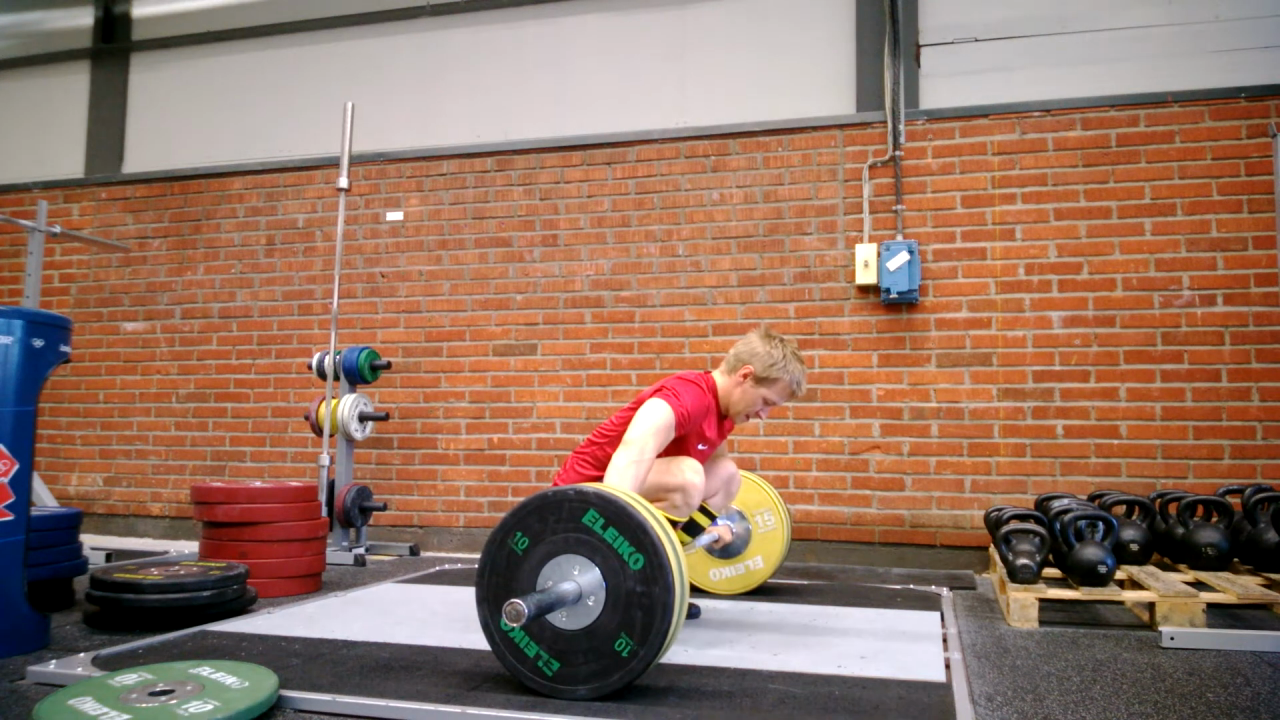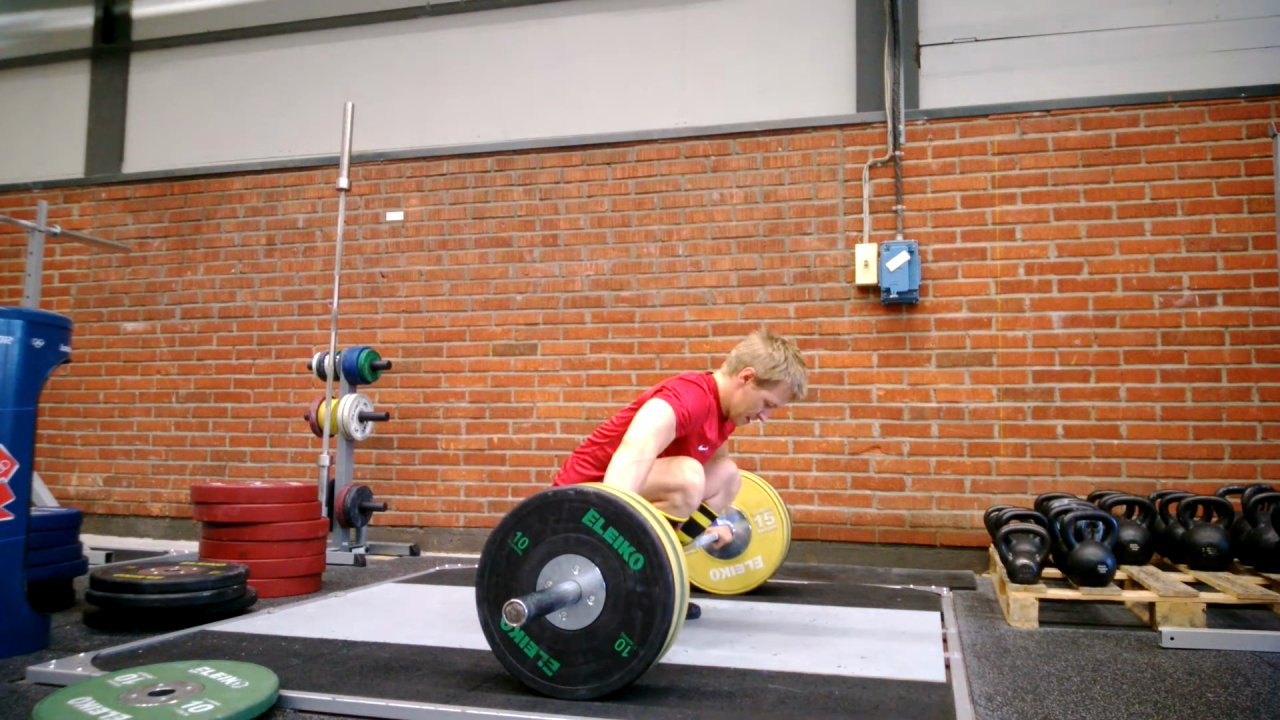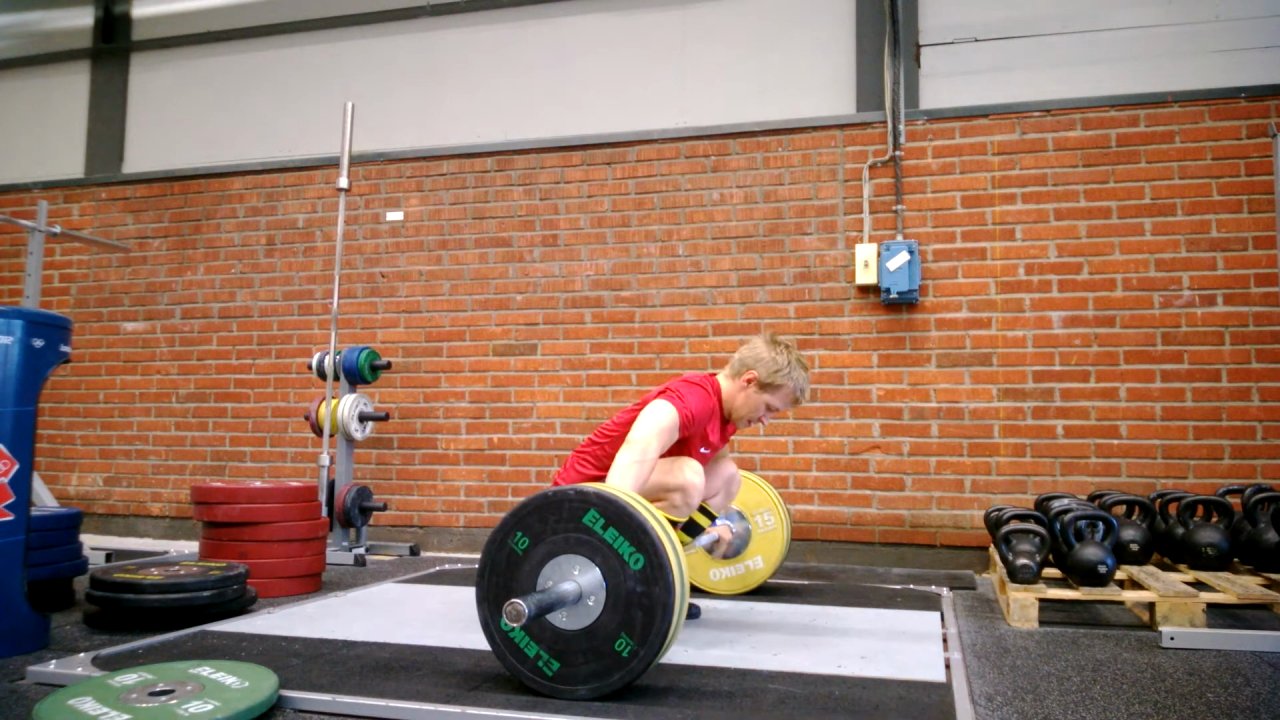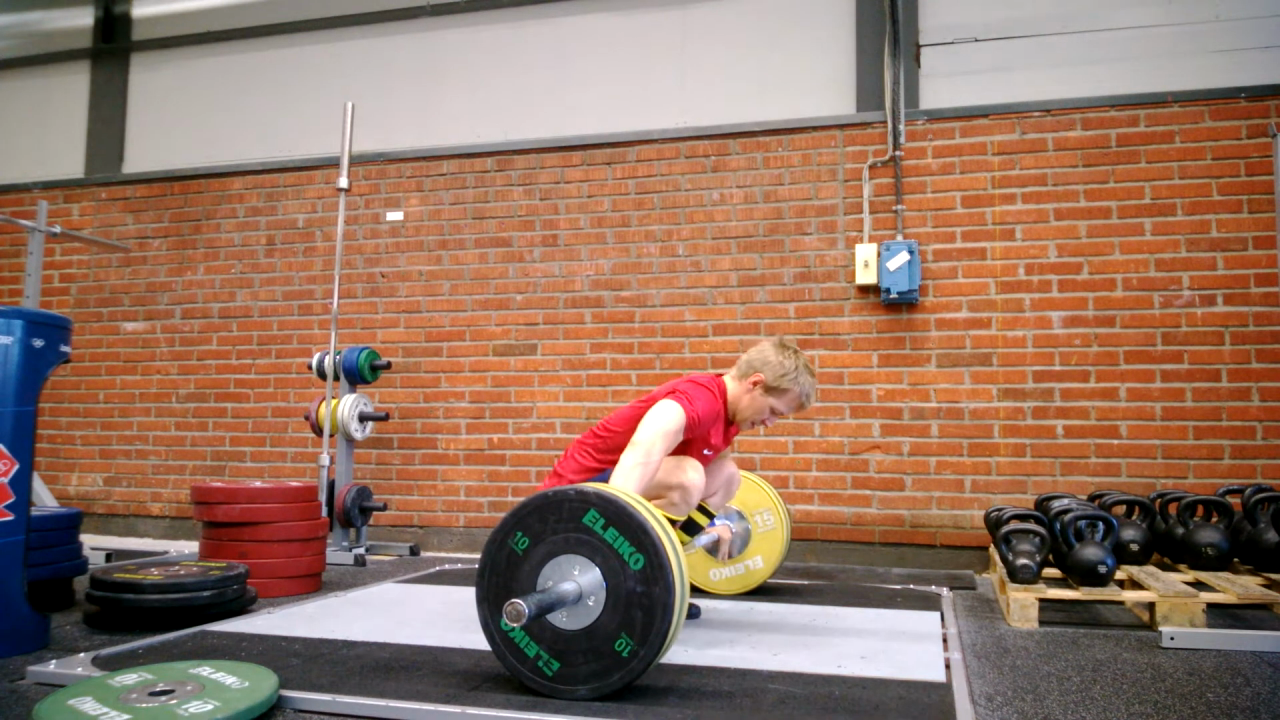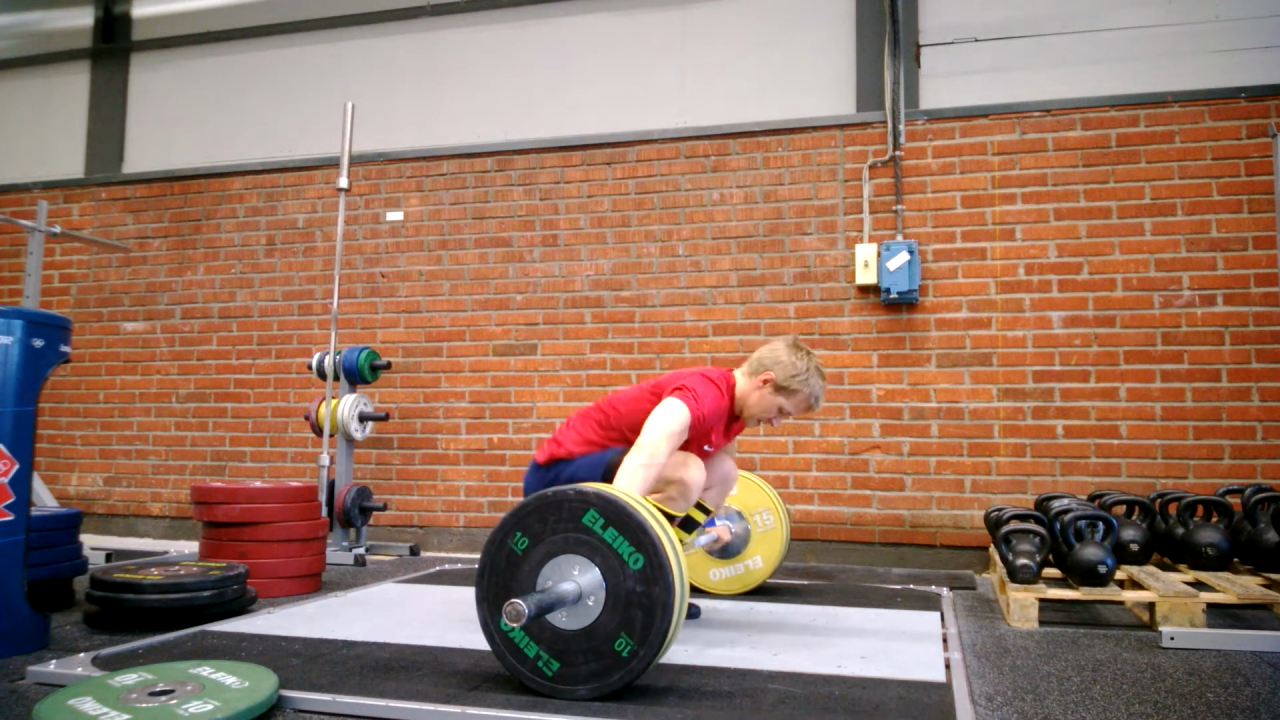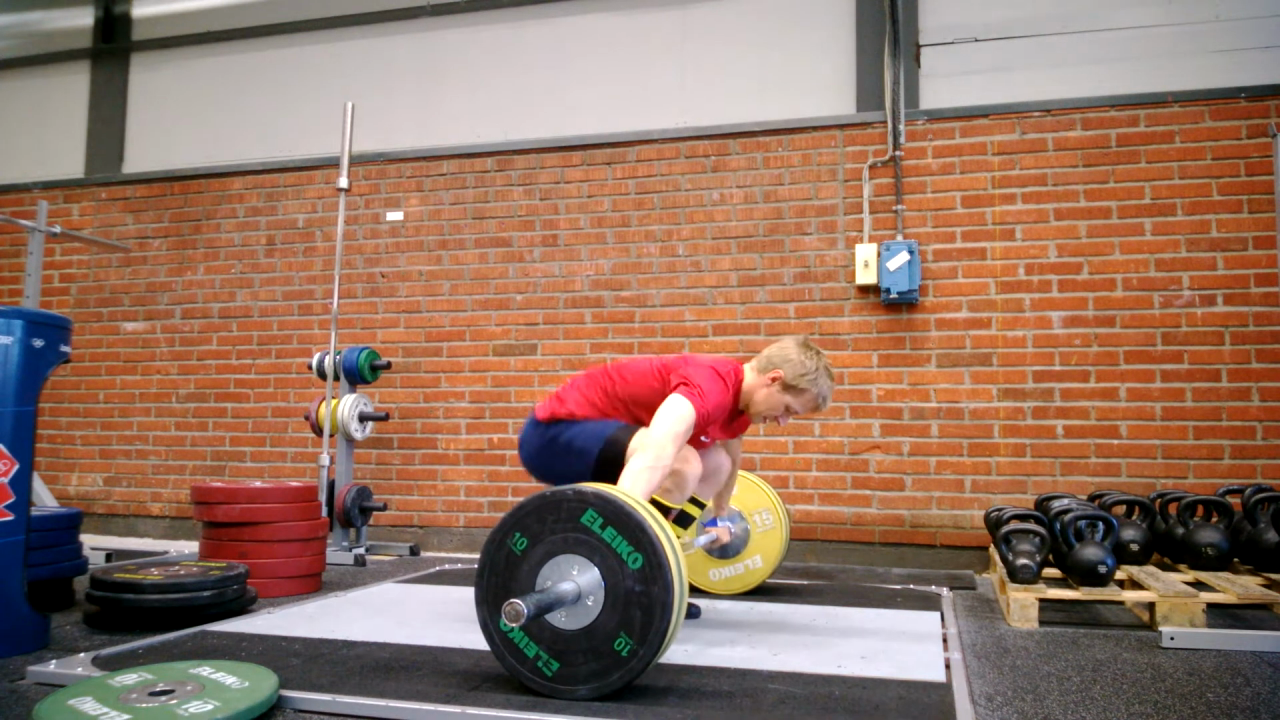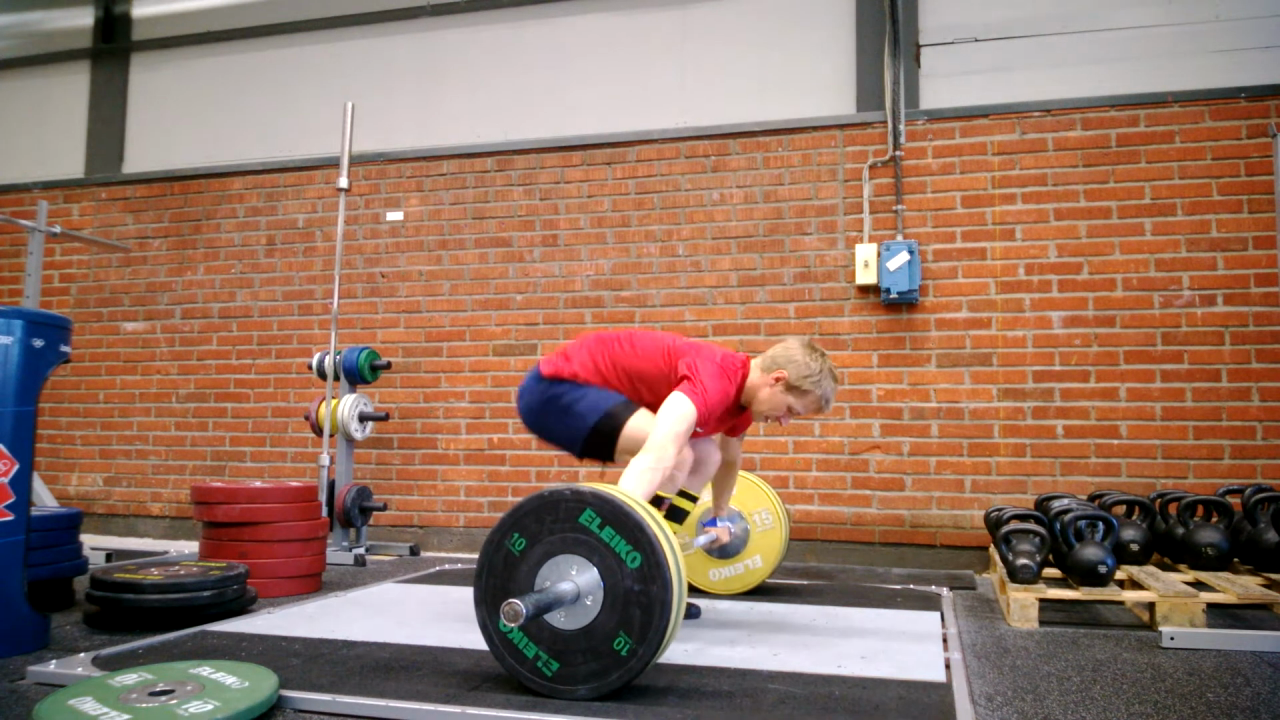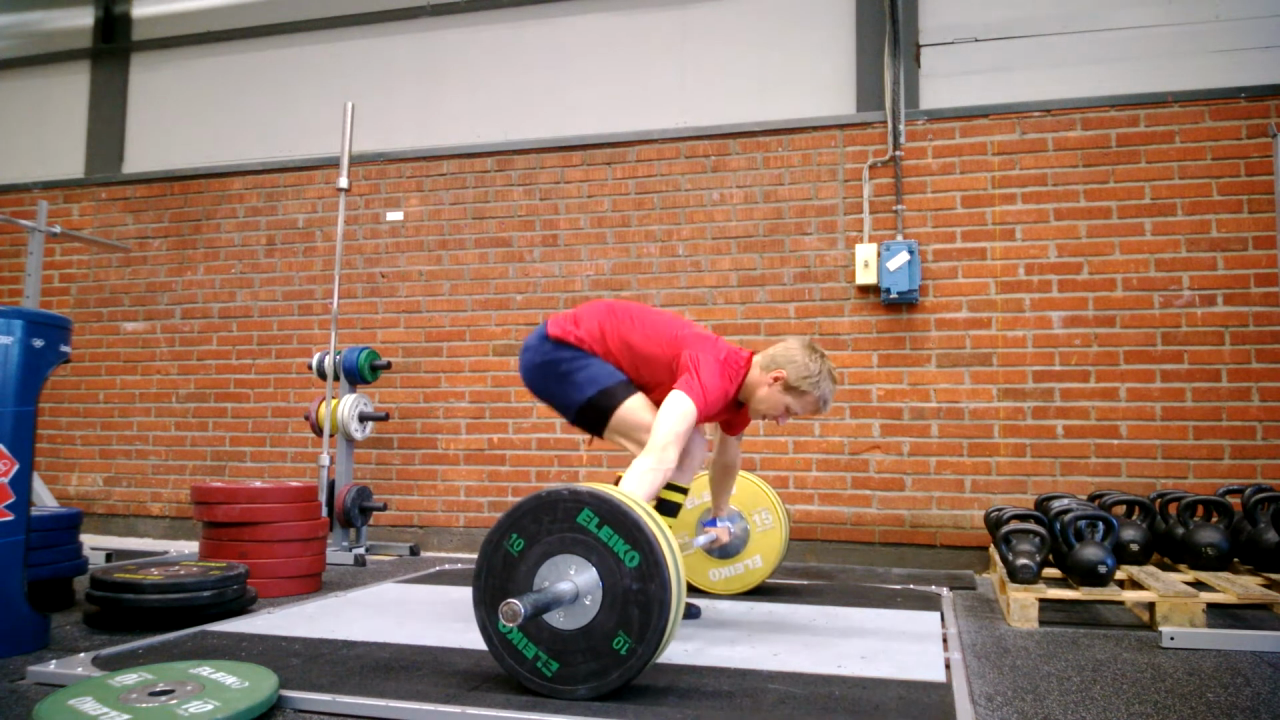
dt=0.1s
person 1, frame 1
left shoulder: (721, 403)
right shoulder: (686, 397)
left elbow: (713, 454)
right elbow: (631, 456)
left wrist: (712, 519)
left knee: (726, 475)
right knee: (685, 477)
person 1, frame 2
left shoulder: (721, 404)
right shoulder: (687, 398)
left elbow: (712, 453)
right elbow: (632, 456)
left wrist: (712, 518)
left knee: (726, 475)
right knee: (685, 477)
person 1, frame 3
left shoulder: (723, 406)
right shoulder: (690, 399)
left elbow: (712, 457)
right elbow: (633, 458)
left wrist: (710, 521)
left knee: (726, 475)
right knee: (686, 478)
person 1, frame 4
left shoulder: (728, 406)
right shoulder: (697, 400)
left elbow: (713, 455)
right elbow: (639, 458)
left wrist: (711, 520)
left knee: (726, 475)
right knee: (686, 478)
person 1, frame 5
left shoulder: (734, 400)
right shoulder: (705, 393)
left elbow: (726, 463)
right elbow: (645, 459)
left wrist: (713, 519)
left hip: (588, 467)
right hip: (559, 473)
left knee: (721, 470)
right knee: (684, 473)
person 1, frame 6
left shoulder: (740, 395)
right shoulder: (711, 386)
left elbow: (731, 456)
right elbow: (651, 459)
left wrist: (718, 518)
left hip: (580, 442)
right hip: (556, 431)
left knee: (718, 463)
right knee: (683, 466)
person 1, frame 7
left shoulder: (742, 392)
right shoulder: (713, 382)
left elbow: (729, 459)
right elbow: (655, 456)
left wrist: (718, 518)
left hip: (586, 386)
right hip: (555, 387)
left knee: (704, 456)
right knee: (674, 457)
person 1, frame 8
left shoulder: (742, 386)
right shoulder: (713, 377)
left elbow: (728, 458)
right elbow: (657, 456)
left wrist: (718, 518)
left hip: (585, 355)
right hip: (560, 347)
left knee: (691, 448)
right knee: (671, 453)
